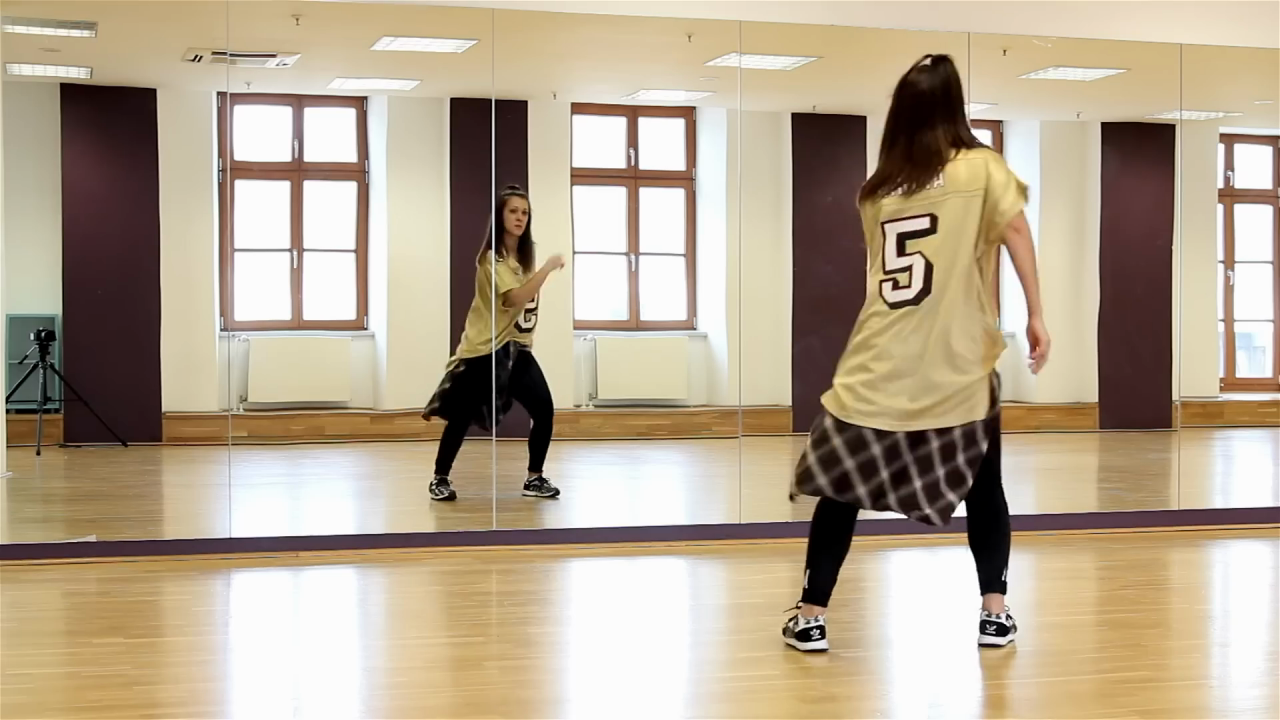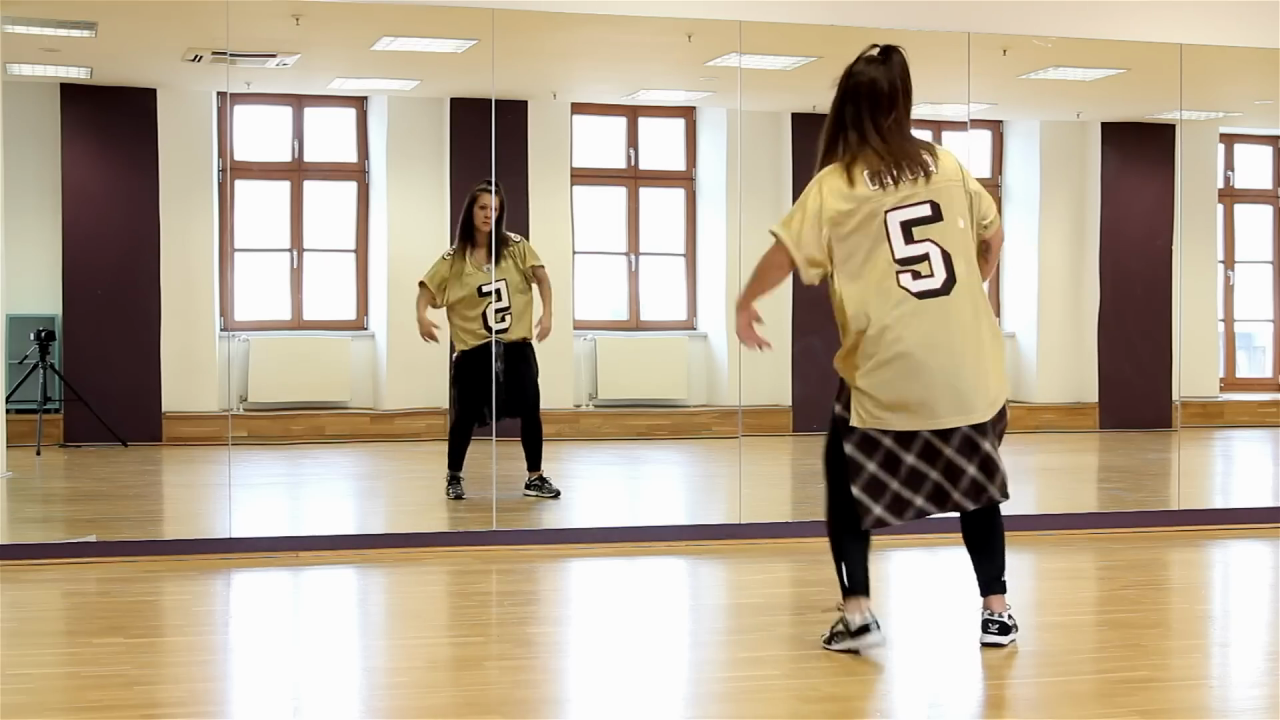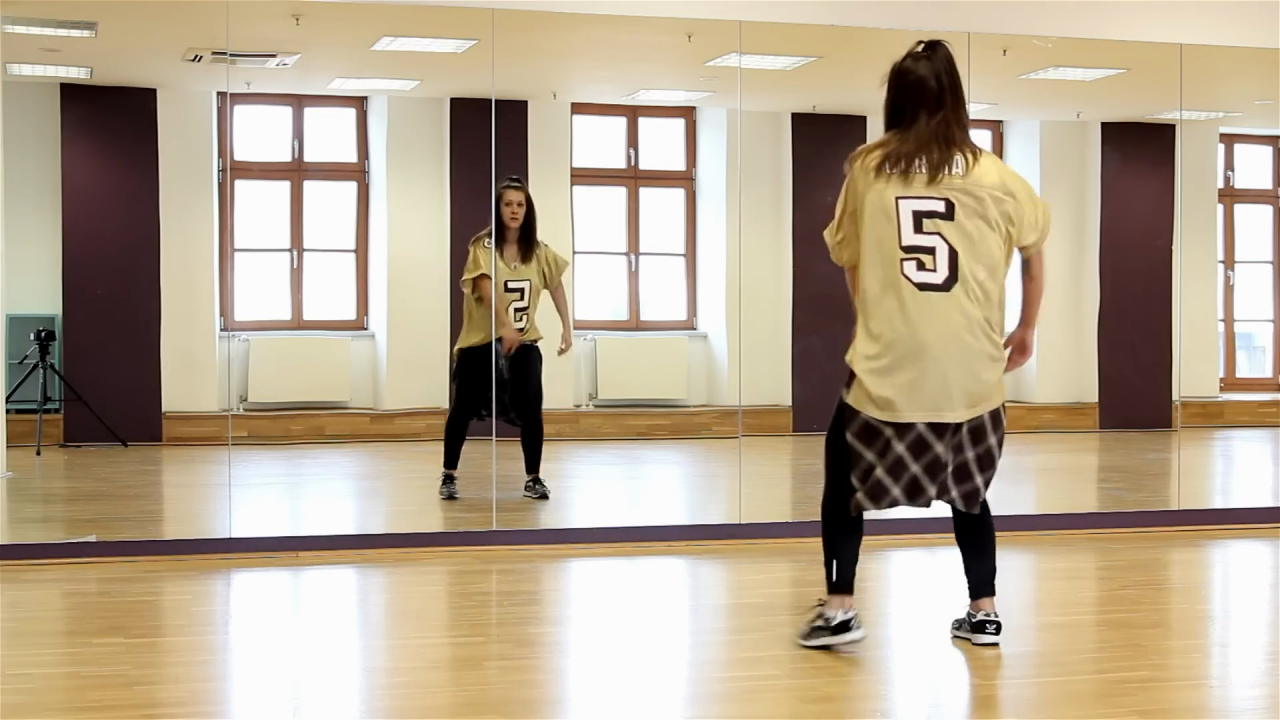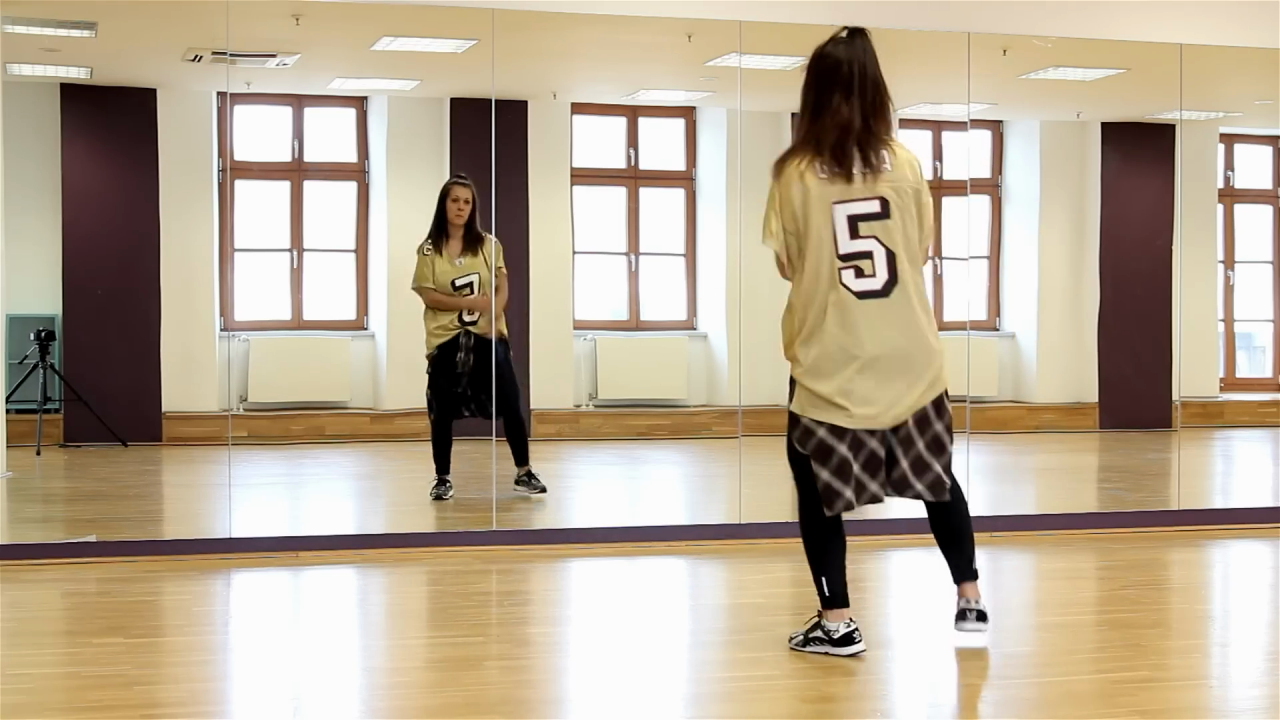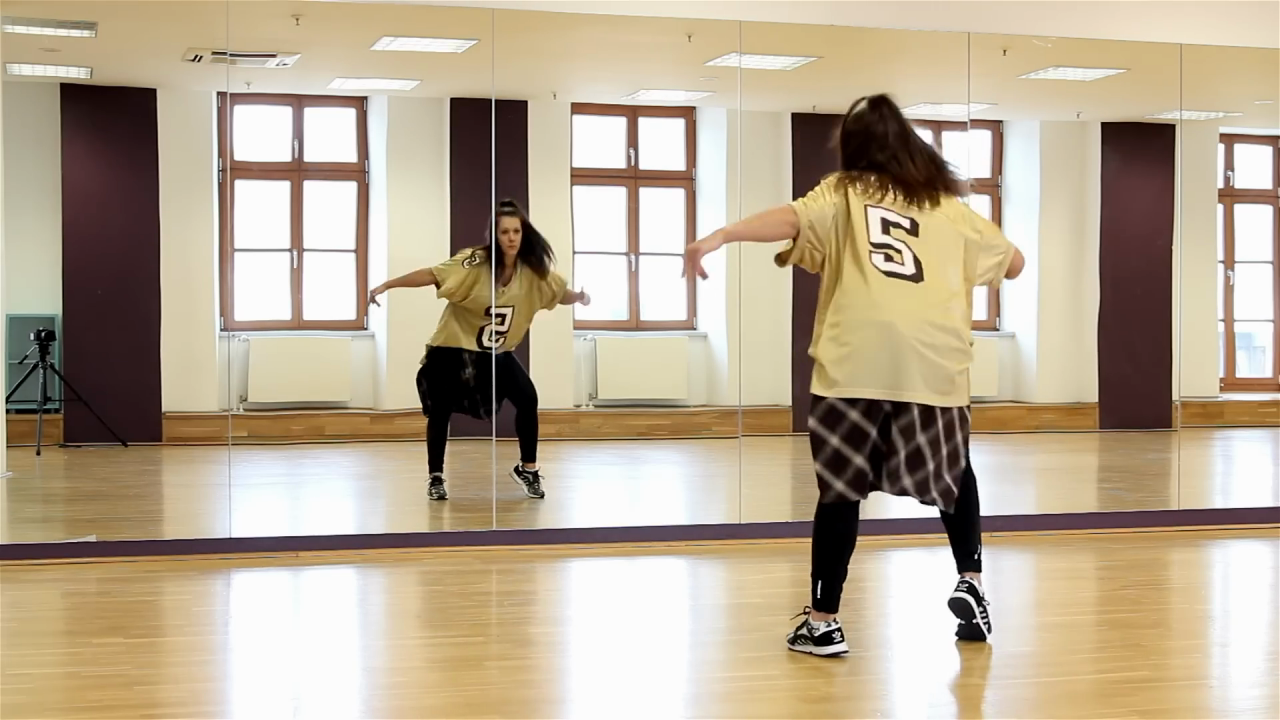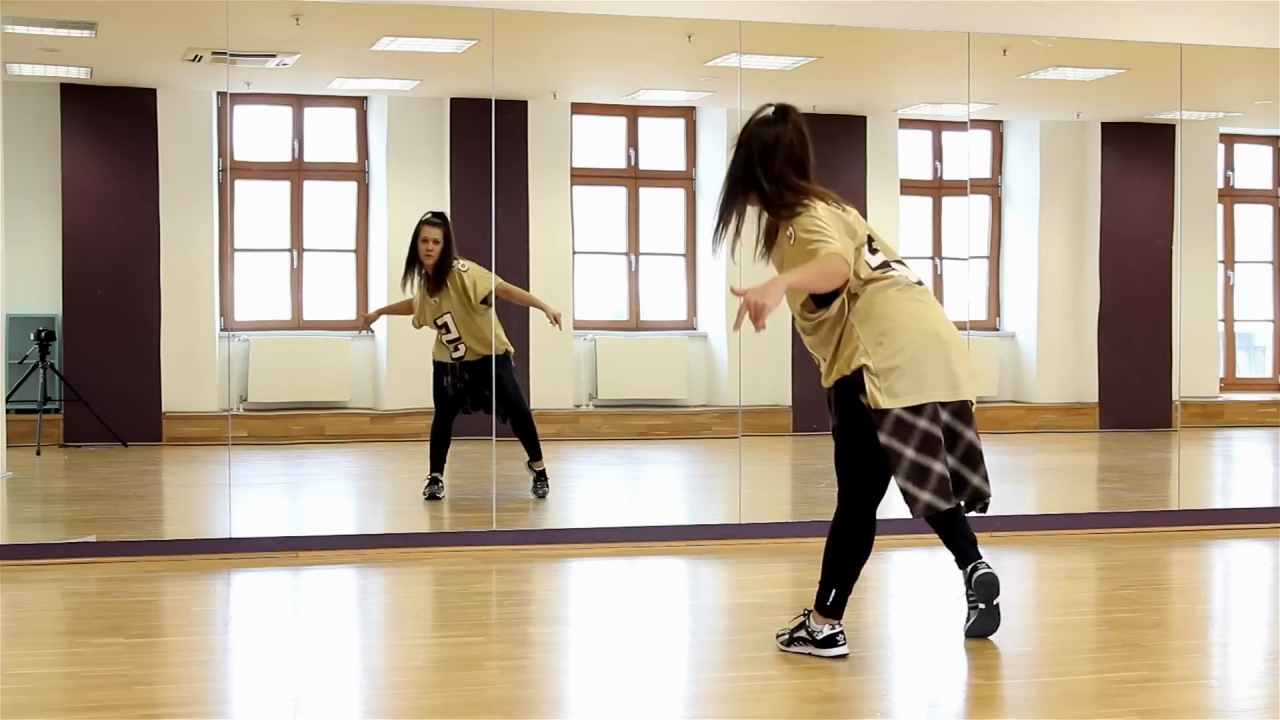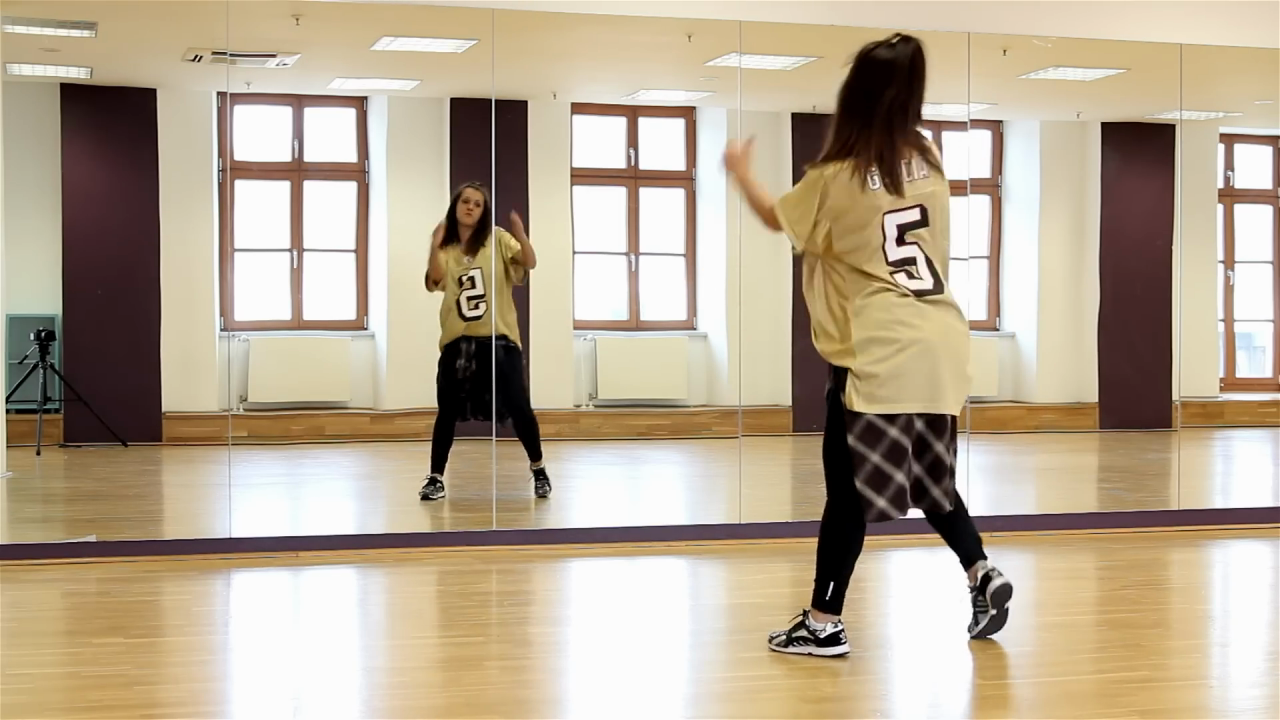
dt=0.7s
person 1, frame 1
left shoulder: (874, 191)
right shoulder: (980, 168)
right elbow: (1014, 231)
right wrist: (1037, 315)
left hip: (877, 368)
right hip: (954, 364)
left knee: (843, 488)
right knee: (982, 481)
left ankle: (810, 612)
right ankle: (995, 610)
person 1, frame 2
left shoulder: (837, 181)
right shoulder: (944, 163)
left elbow: (787, 255)
right elbow: (992, 238)
left wrist: (746, 303)
left hip: (888, 367)
right hip: (966, 363)
left knee: (844, 482)
right knee: (975, 485)
left ankle: (856, 612)
right ankle: (996, 610)
person 1, frame 3
left shoulder: (869, 167)
right shoulder: (993, 173)
left elbow: (850, 260)
right elbow: (1034, 249)
right wrist: (1027, 324)
left hip: (889, 363)
right hip: (968, 363)
left knee: (847, 478)
right knee: (965, 485)
left ankle: (837, 608)
right ankle: (983, 610)
person 1, frame 4
left shoulder: (797, 170)
right shoulder: (903, 164)
left elbow: (790, 265)
left hip: (833, 364)
right hip: (908, 357)
left knee: (816, 486)
right knee: (934, 473)
left ankle: (837, 621)
right ankle: (970, 599)
person 1, frame 5
left shoulder: (841, 192)
right shoulder: (946, 206)
left elbow: (791, 220)
right elbow: (1011, 262)
left wrist: (720, 233)
right wrist: (966, 273)
left hip: (859, 353)
right hip: (937, 353)
left knee: (840, 487)
right knee: (951, 475)
left ankle: (822, 622)
right ankle: (970, 581)
person 1, frame 6
left shoulder: (807, 220)
right shoulder: (826, 207)
left elbow: (836, 267)
left wrist: (778, 284)
left hip: (893, 357)
right hip: (934, 348)
left knee: (859, 496)
right knee: (928, 479)
left ankle: (823, 625)
right ankle: (975, 570)
person 1, frame 7
left shoulder: (841, 177)
right shoulder: (929, 162)
left elbow: (779, 216)
left wrist: (739, 172)
left hip: (885, 357)
right hip: (939, 348)
left knee: (844, 486)
right knee: (930, 475)
left ankle: (823, 622)
right ankle: (983, 580)
person 2, frame 1
left shoulder: (526, 254)
right shoulder: (492, 257)
right elbow: (523, 295)
right wrist: (549, 266)
left hip: (518, 349)
right hip: (486, 348)
left knee: (544, 409)
right knee: (464, 415)
left ankle: (534, 478)
right ankle: (440, 480)
person 2, frame 2
left shoulder: (515, 246)
right shoulder: (455, 257)
left elbow: (541, 276)
right elbow: (427, 288)
left wrist: (547, 314)
right wrist: (421, 315)
left hip: (516, 345)
right hip: (474, 347)
left knee: (529, 408)
right knee: (464, 413)
left ankle: (535, 477)
right ankle: (454, 476)
person 2, frame 3
left shoulder: (537, 249)
right shoulder: (483, 245)
left elbow: (555, 286)
right elbow: (481, 287)
left wrist: (566, 328)
right wrist: (503, 322)
left hip: (524, 344)
right hip: (480, 342)
left knee: (529, 411)
right knee: (461, 409)
left ankle: (533, 479)
right ankle: (449, 475)
person 2, frame 4
left shoulder: (487, 243)
right shoulder: (429, 250)
left elbow: (502, 286)
right elbow: (427, 295)
left wrist: (494, 311)
right wrist: (469, 302)
left hip: (489, 337)
right hip: (448, 341)
left knee: (510, 404)
right knee: (442, 411)
left ankle: (524, 473)
right ankle: (443, 479)
person 2, frame 5
left shoulder: (535, 268)
right shoulder: (474, 263)
left elbow: (560, 293)
right elbow: (432, 275)
left wrist: (579, 297)
right wrist: (386, 284)
left hip: (497, 352)
right hip: (452, 348)
left knee: (527, 399)
right knee: (440, 409)
left ankle: (527, 469)
right ankle: (436, 477)
person 2, frame 6
left shoulder: (461, 272)
right shoulder: (423, 281)
left elbow: (503, 289)
right elbow: (415, 306)
left wrist: (545, 308)
right wrist: (379, 312)
left hip: (489, 353)
right hip: (449, 359)
left knee: (516, 405)
right knee: (443, 413)
left ankle: (538, 467)
right ankle: (435, 478)
person 2, frame 7
left shoulder: (496, 238)
right shoulder: (446, 251)
left elbow: (528, 262)
right elbow: (435, 279)
left wrist: (520, 229)
right wrist: (433, 247)
left hip: (500, 339)
right hip: (459, 341)
left knee: (517, 406)
right knee: (447, 408)
left ankle: (537, 468)
right ankle: (436, 477)
